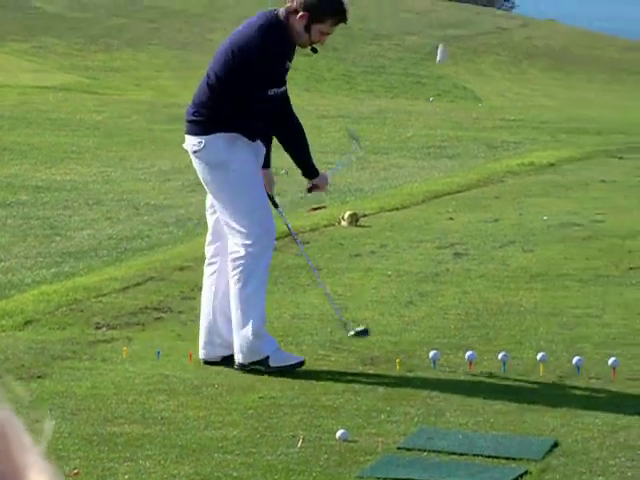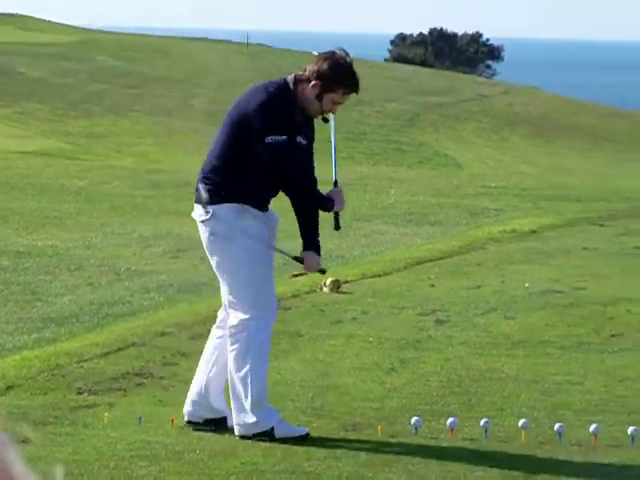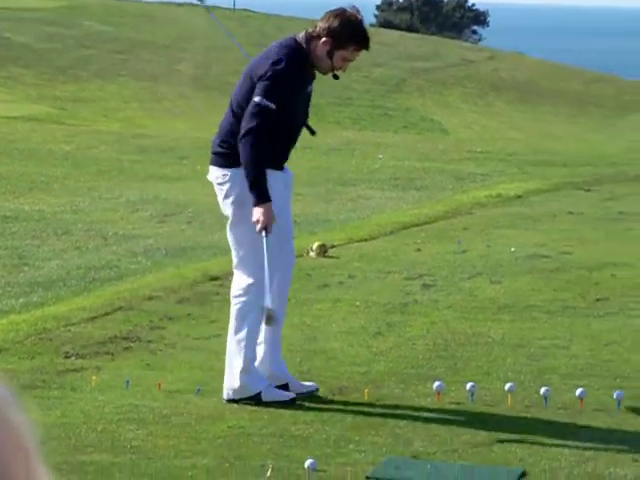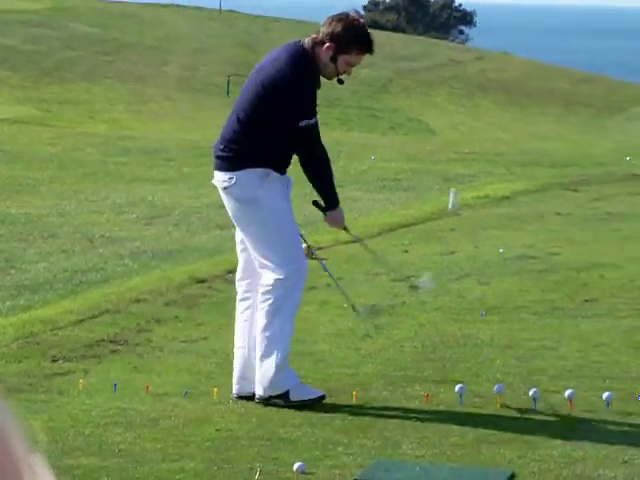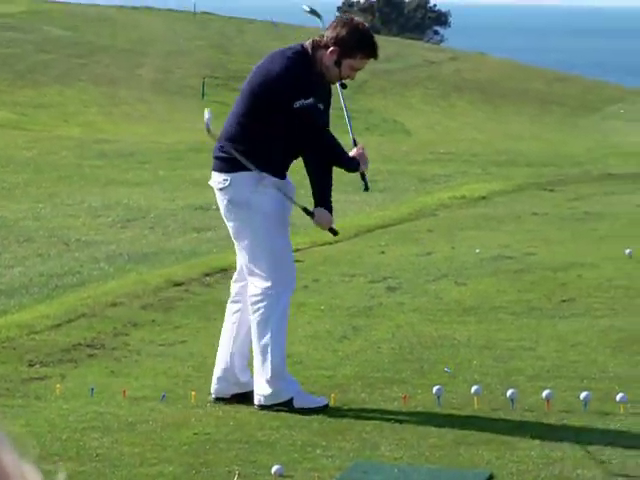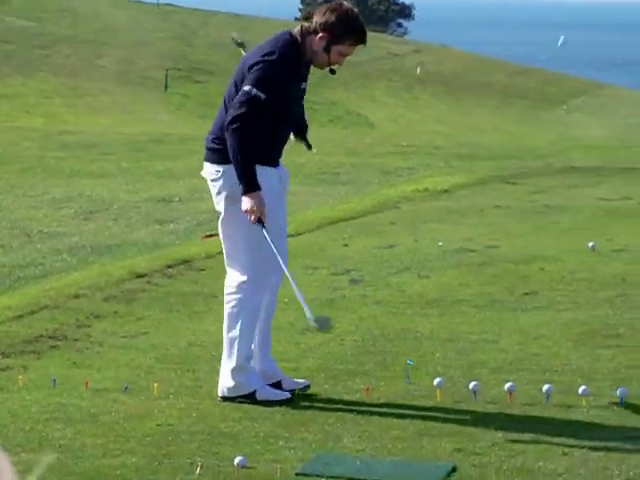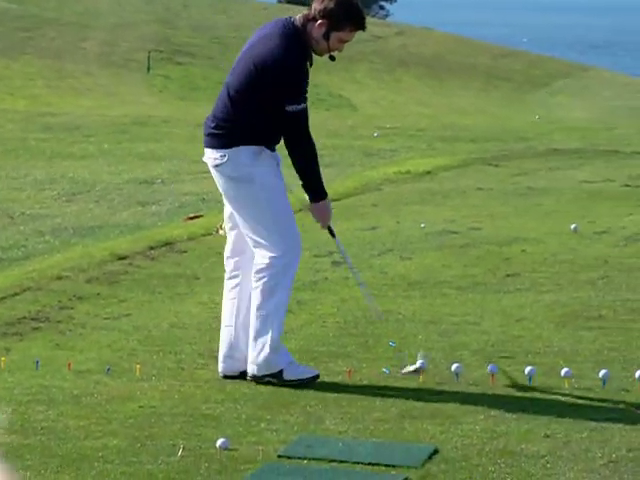
dt=0.4s
person 1, frame 1
left shoulder: (278, 39)
right shoulder: (264, 43)
left elbow: (273, 113)
right elbow: (281, 116)
left wrist: (264, 163)
right wrist: (312, 173)
left hip: (232, 140)
right hip: (218, 141)
left knee: (226, 243)
right knee: (254, 238)
left ankle: (216, 343)
right ankle: (252, 346)
person 1, frame 2
left shoulder: (303, 119)
right shoulder: (266, 104)
left elbow: (301, 179)
right elbow: (286, 177)
left wrist: (311, 246)
right wrist: (329, 202)
left hip: (253, 213)
right hip: (226, 211)
left knee: (238, 310)
right knee: (253, 311)
left ankle: (203, 406)
right ankle: (252, 418)
person 1, frame 3
left shoulder: (298, 59)
right shoulder: (283, 66)
right elbow: (253, 132)
left wrist: (299, 122)
right wrist: (259, 200)
left hip: (268, 170)
right hip: (242, 172)
left knee: (278, 272)
right knee: (256, 274)
left ankle: (269, 372)
right ankle: (242, 382)
person 1, frame 4
left shoulder: (298, 65)
right shoulder: (293, 75)
right elbow: (310, 148)
right wrist: (331, 204)
left hip: (256, 174)
right hip: (248, 176)
left knee: (258, 275)
right knee: (286, 270)
left ankle: (251, 378)
right ankle: (273, 380)
person 1, frame 5
left shoulder: (318, 82)
right shoulder: (286, 71)
left elbow: (317, 142)
right elbow: (315, 139)
left wrist: (323, 205)
right wrist: (351, 162)
left hip: (269, 179)
right hip: (243, 179)
left knee: (253, 278)
right knee: (273, 278)
left ankle: (231, 380)
right ankle: (272, 388)
person 1, frame 6
left shoulder: (296, 59)
right shoulder: (274, 61)
right elbow: (239, 122)
left wrist: (302, 134)
right wrist: (250, 190)
left hip: (264, 168)
right hip: (237, 170)
left knee: (269, 268)
right knee: (250, 272)
left ankle: (261, 370)
right ankle: (237, 380)
person 1, frame 7
left shoulder: (284, 34)
right shoulder: (287, 55)
right elbow: (297, 132)
right wrist: (317, 197)
left hip: (241, 150)
right hip: (240, 154)
left knee: (244, 253)
right knee: (281, 248)
left ankle: (236, 356)
right ankle: (266, 359)
